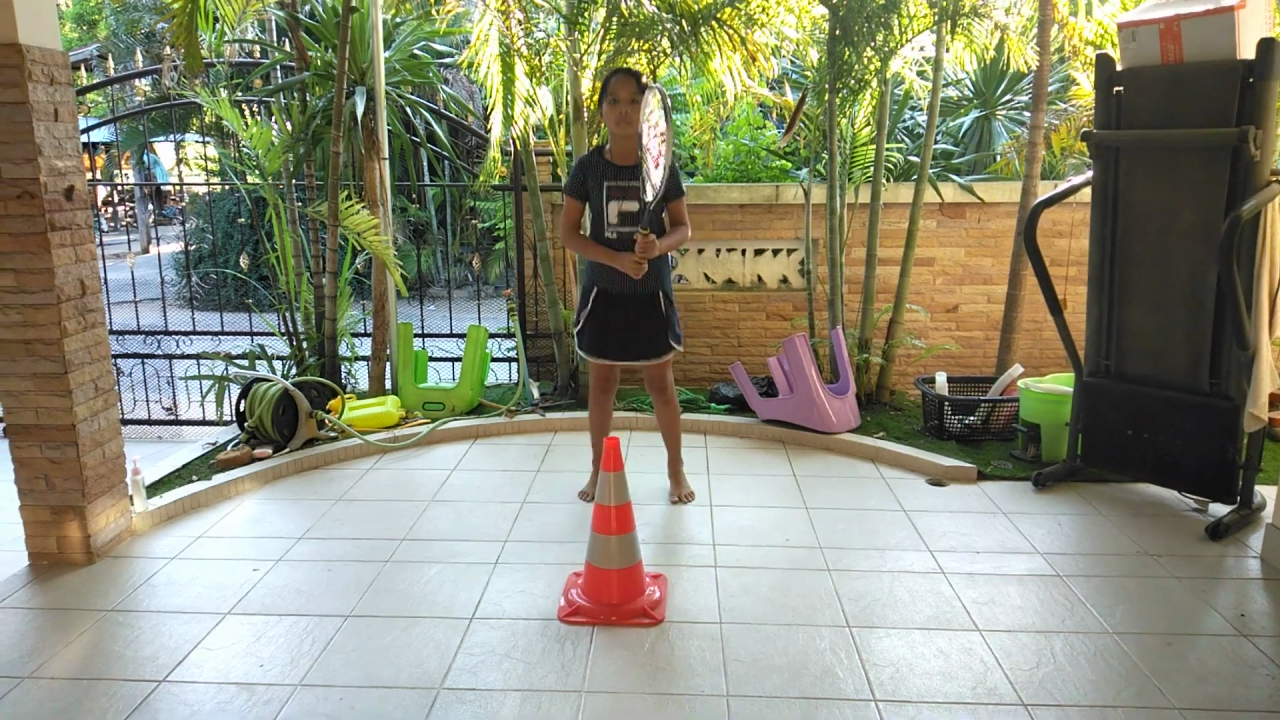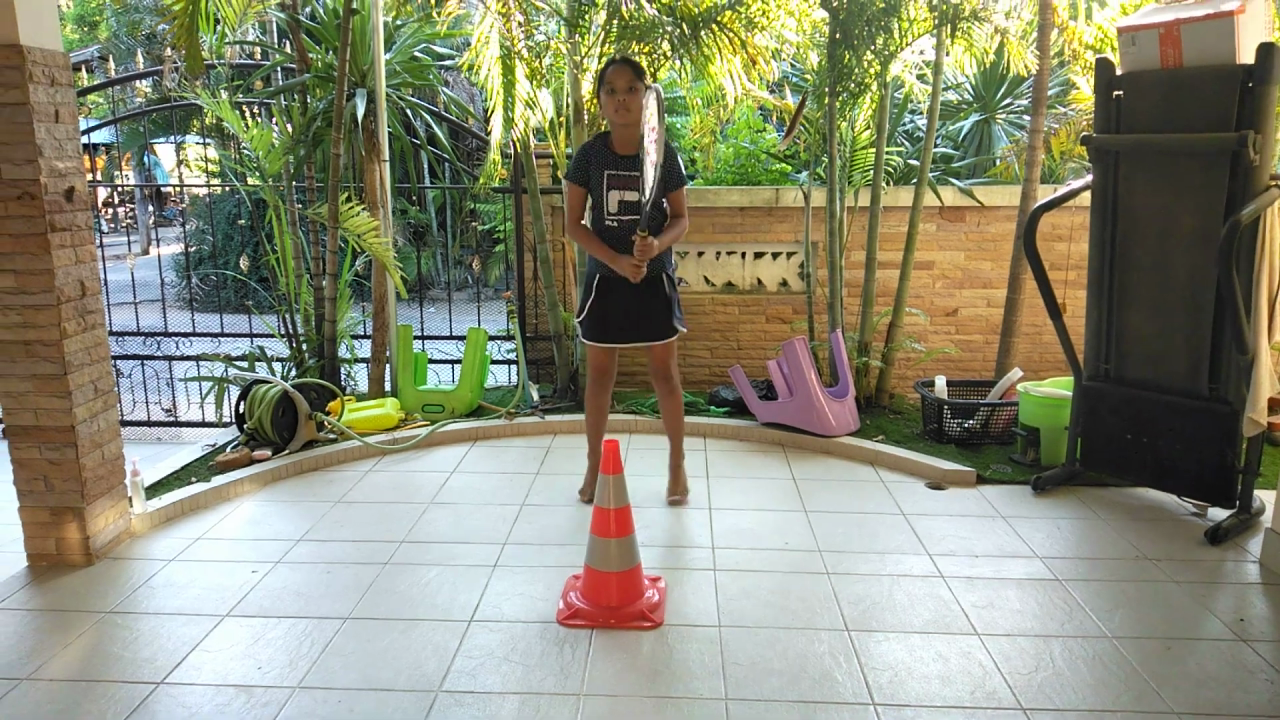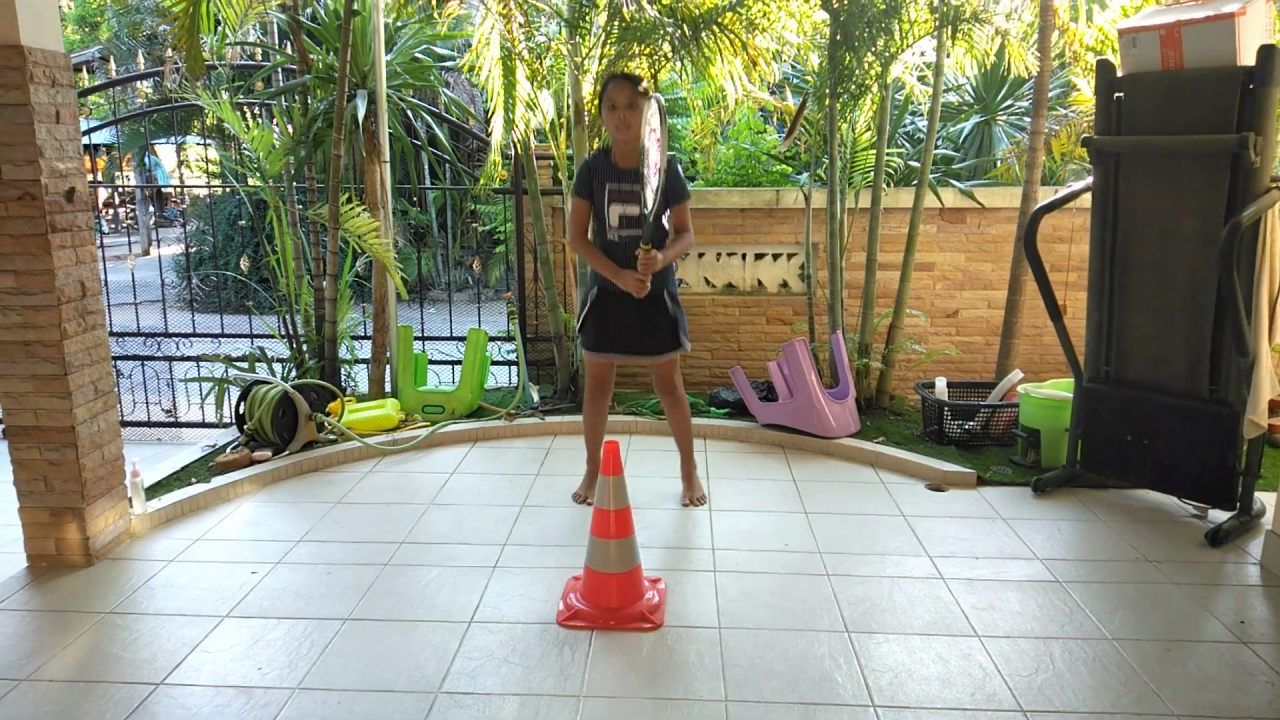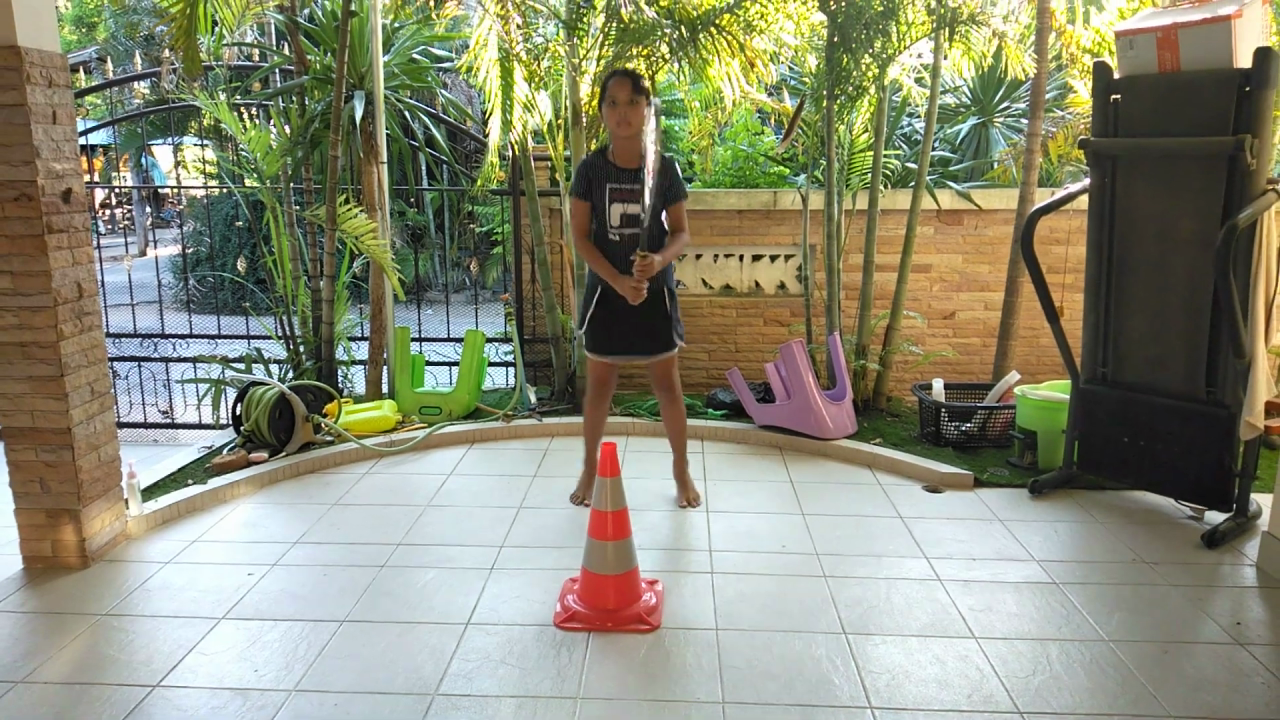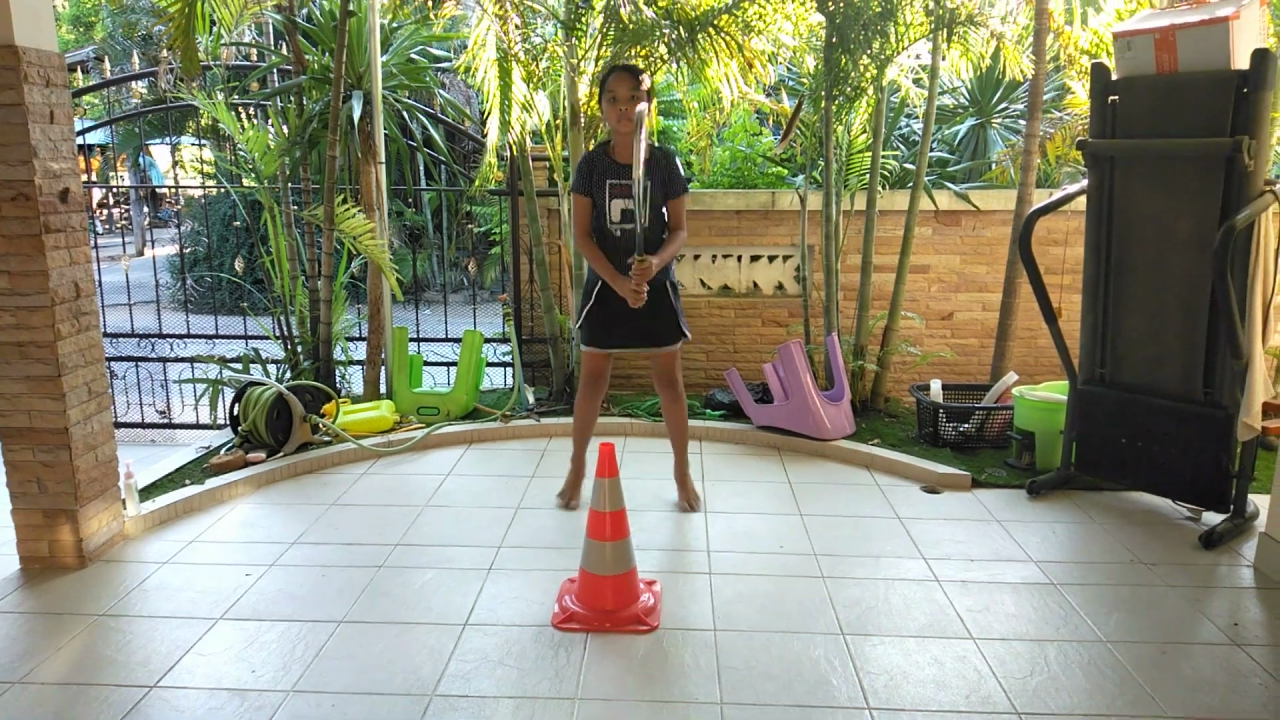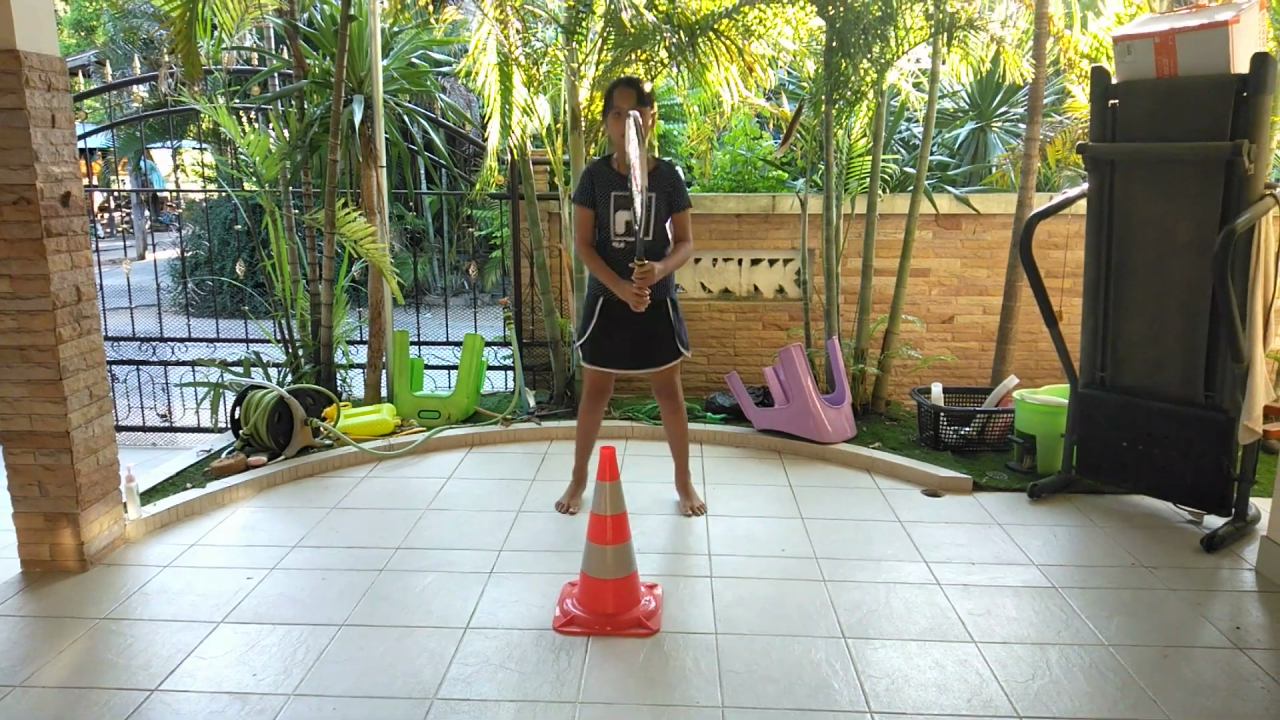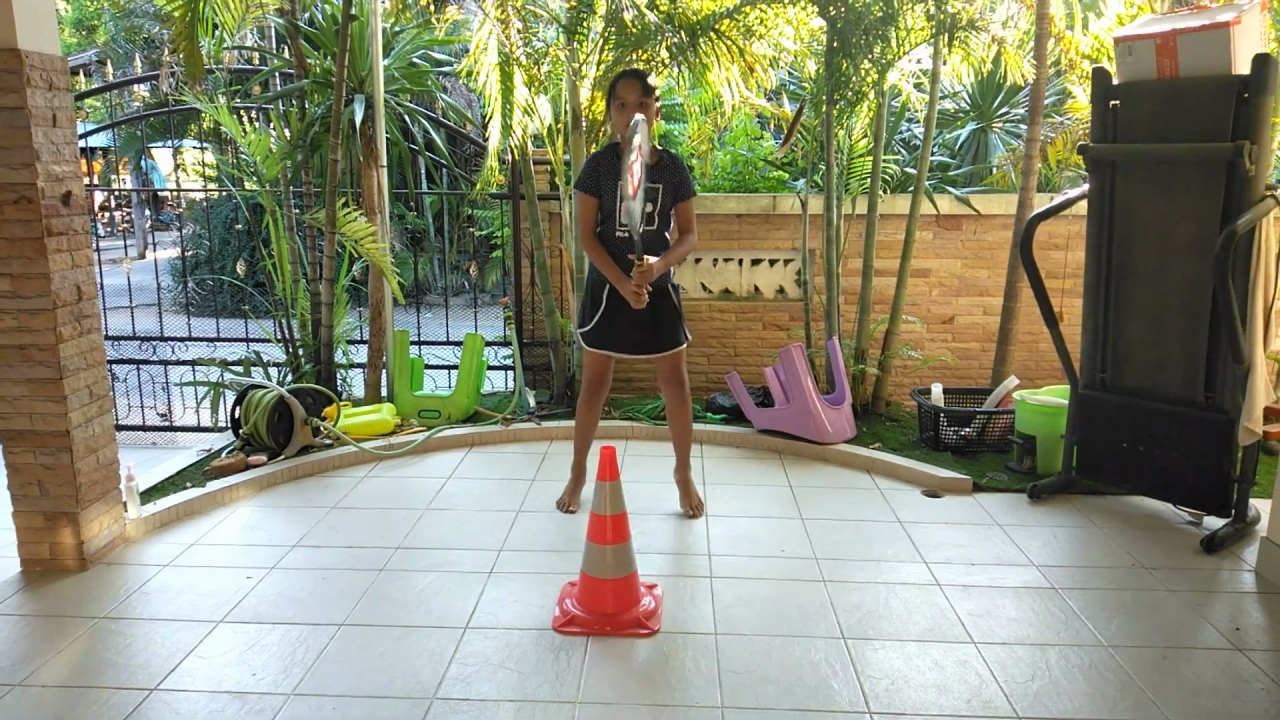
dt=0.1s
person 1, frame 1
left shoulder: (663, 165)
right shoulder: (587, 167)
left elbow: (682, 227)
right elbow: (569, 233)
left wrist: (659, 247)
right wrist: (616, 260)
left hip: (652, 291)
right hip: (603, 290)
left knee: (660, 385)
right knee: (602, 384)
left ankle: (675, 466)
right ankle: (599, 465)
person 1, frame 2
left shoulder: (664, 154)
right shoulder: (588, 155)
left elbow: (681, 219)
right elbow: (573, 224)
left wrist: (658, 244)
right wrist: (616, 260)
left hip: (655, 280)
right hip: (605, 279)
left knee: (666, 373)
right knee: (599, 374)
left ankle: (677, 463)
right ankle: (594, 463)
person 1, frame 3
left shoulder: (667, 168)
right shoulder: (592, 168)
left elbow: (685, 232)
right elbow: (577, 236)
left wrist: (661, 259)
right wrist: (619, 276)
left hip: (657, 292)
right hip: (606, 291)
left knee: (669, 387)
right knee: (597, 386)
left ankle: (689, 469)
right ankle: (593, 468)
person 1, frame 4
left shoulder: (665, 167)
right shoulder: (591, 168)
left elbow: (681, 232)
right elbow: (580, 237)
left wrist: (658, 261)
right wrist: (617, 280)
left hip: (656, 290)
right hip: (606, 290)
left knee: (666, 384)
right knee: (600, 386)
left ankle: (681, 471)
right ankle: (590, 469)
person 1, frame 5
left shoulder: (665, 162)
right shoulder: (591, 163)
left elbow: (680, 229)
right elbow: (581, 233)
left wrist: (657, 262)
right wrist: (618, 281)
left hip: (656, 288)
right hip: (605, 286)
left knee: (670, 382)
right knee: (592, 380)
left ankle: (682, 472)
right ankle: (577, 468)
person 1, frame 6
left shoulder: (668, 176)
right shoulder: (594, 176)
left elbow: (685, 242)
right elbow: (583, 244)
left wrist: (660, 269)
right wrist: (620, 287)
left hip: (657, 299)
right hip: (606, 298)
left knee: (669, 393)
right knee: (595, 394)
left ankle: (683, 479)
right ankle: (579, 478)
person 1, frame 7
left shoulder: (673, 167)
right shoulder: (598, 164)
left elbow: (688, 233)
right elbow: (586, 234)
left wrist: (661, 263)
right wrist: (622, 282)
left hip: (658, 289)
right hip: (606, 289)
left knee: (676, 382)
right knee: (594, 384)
left ankle: (684, 474)
right ankle: (577, 474)
